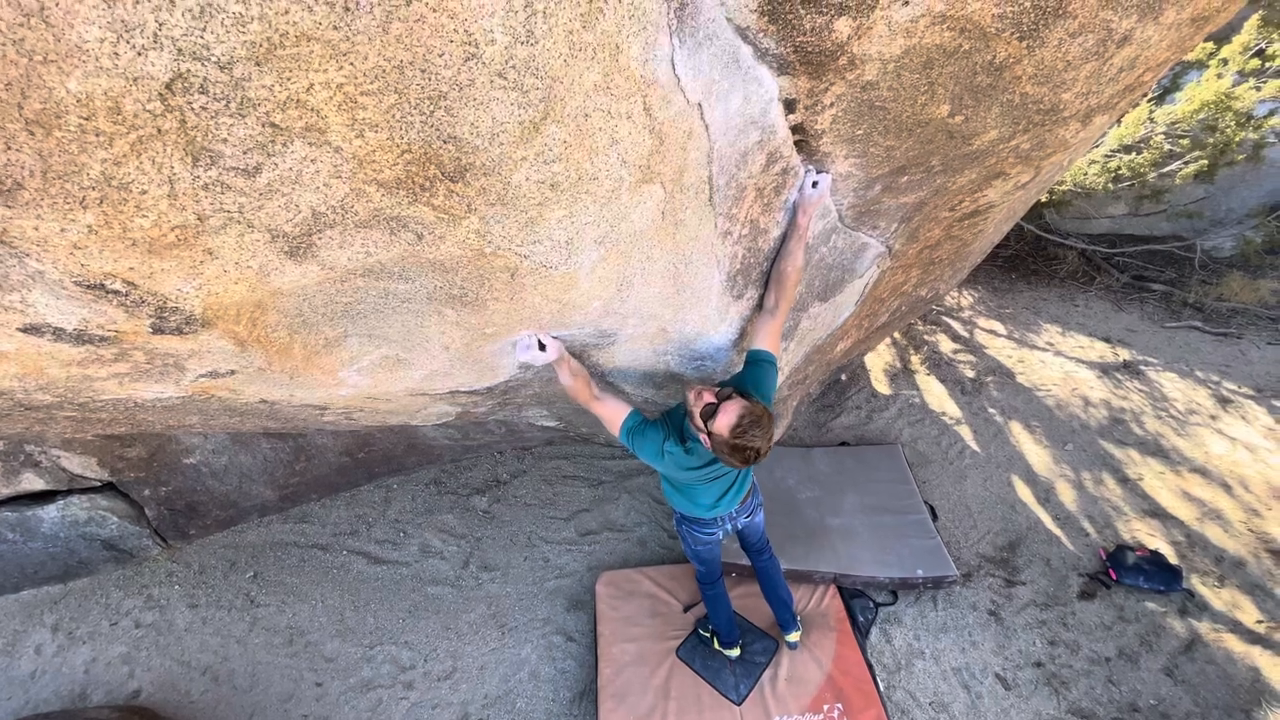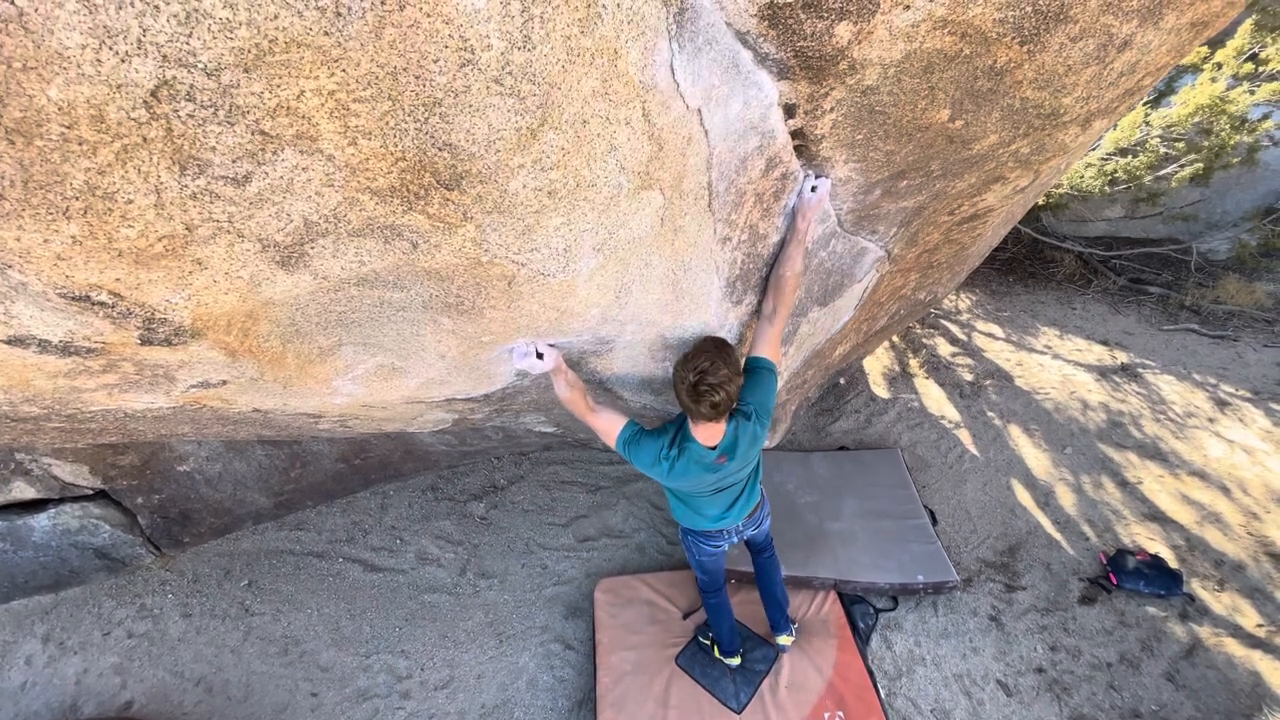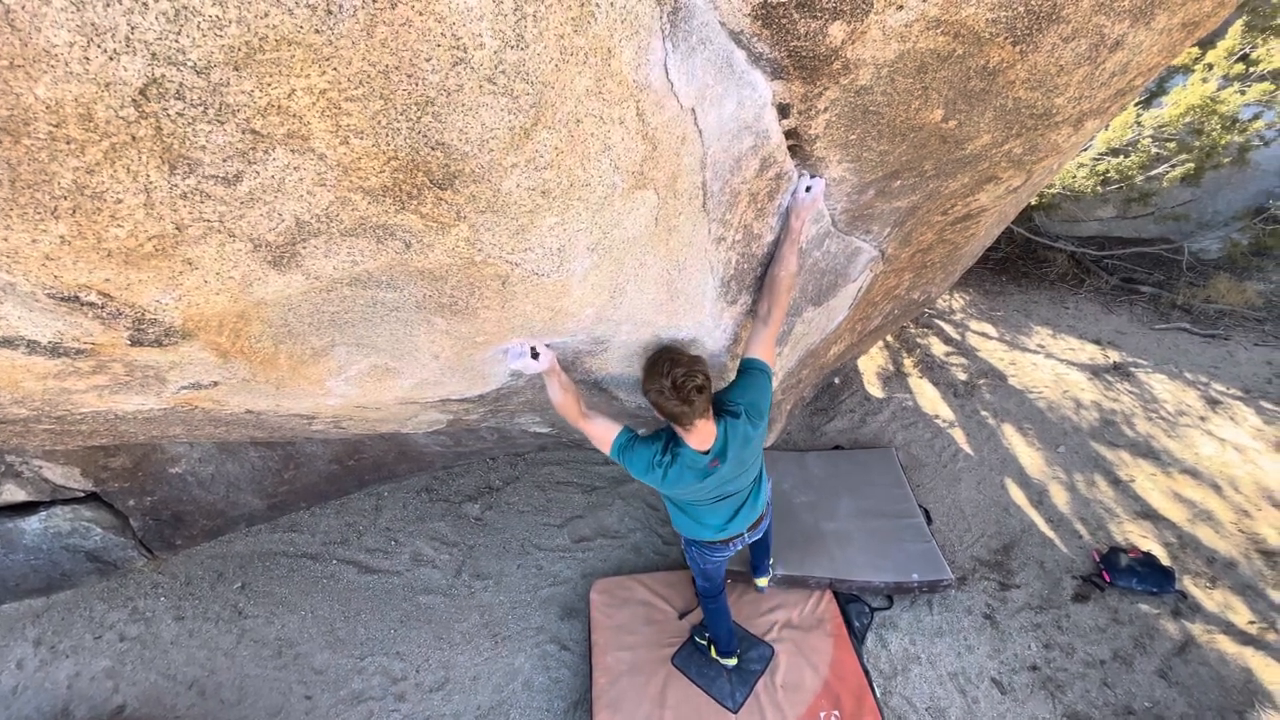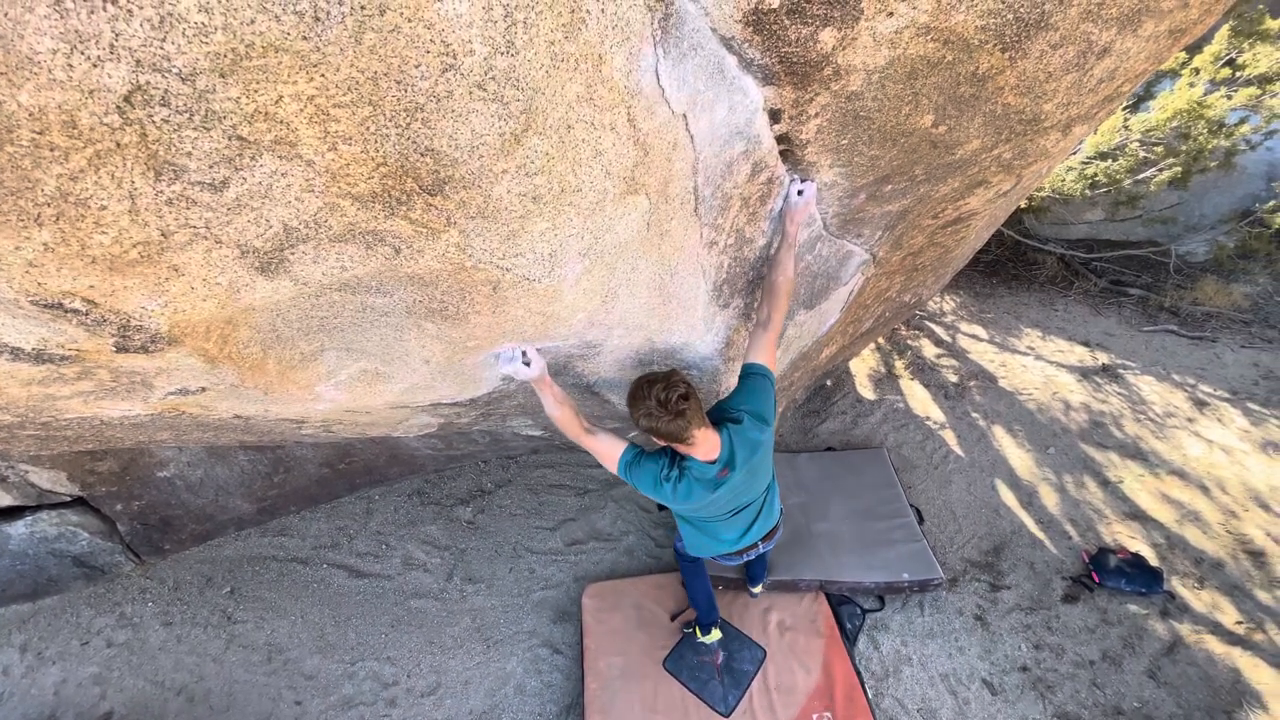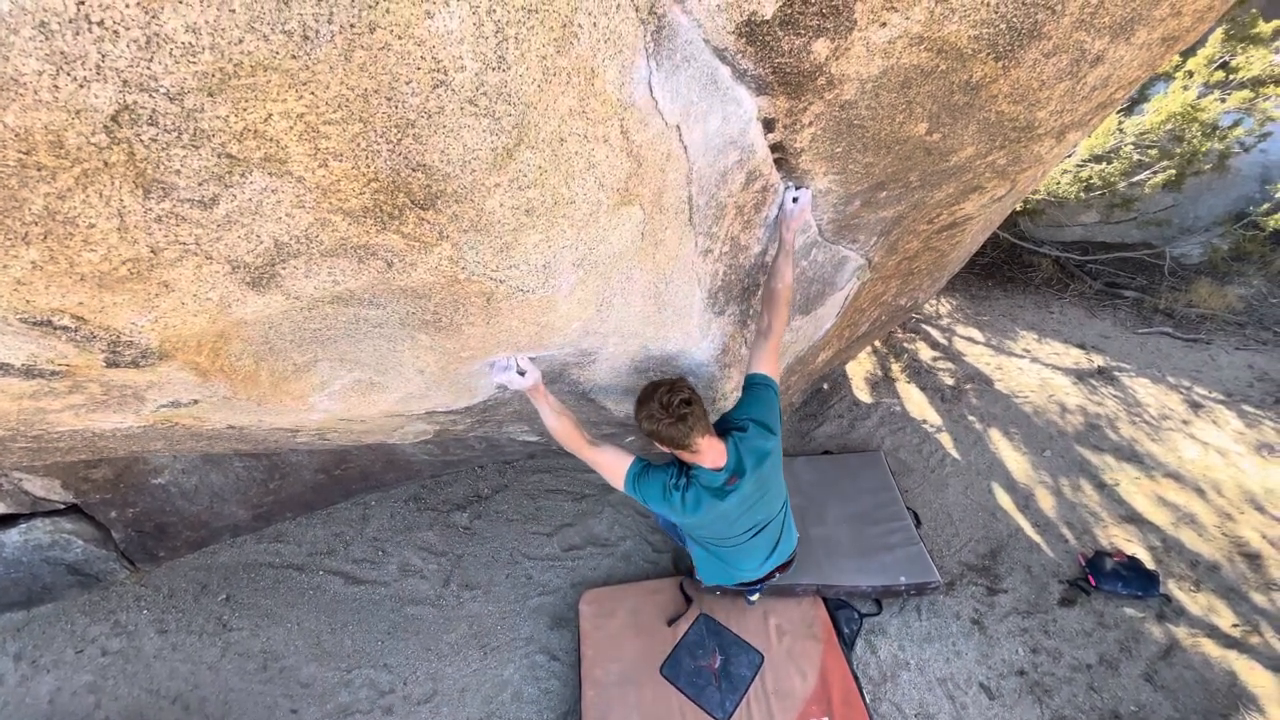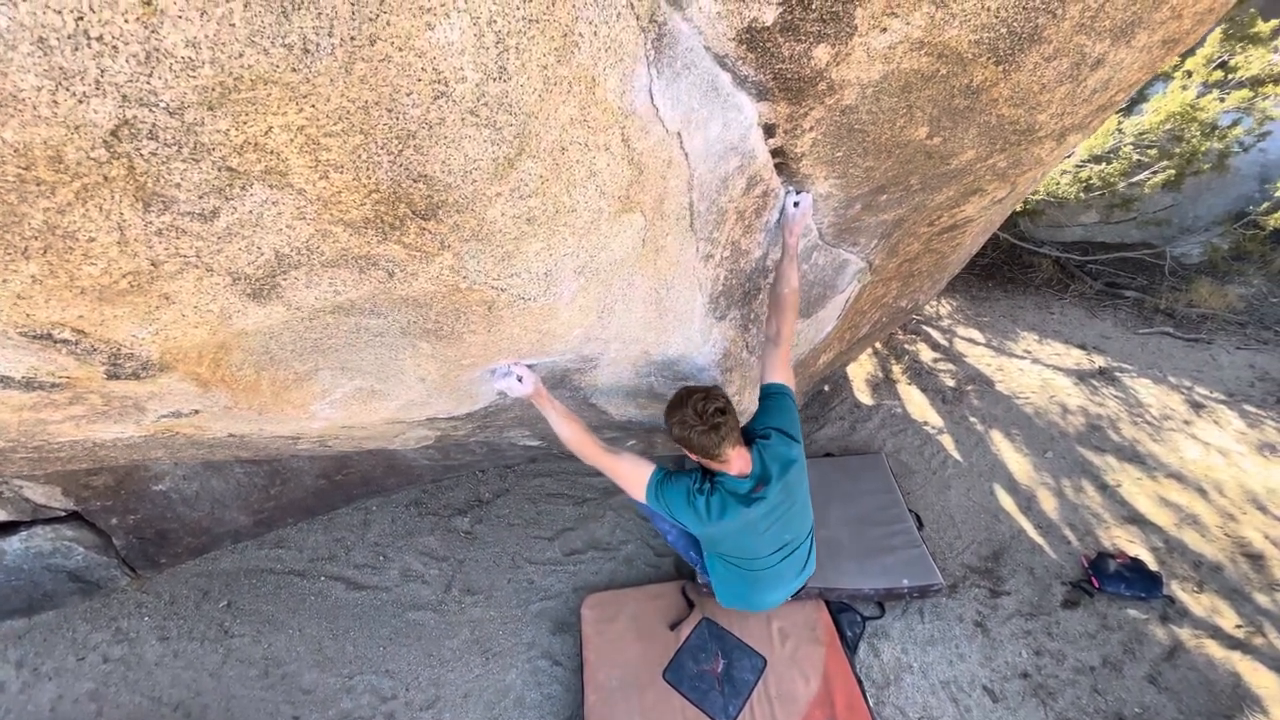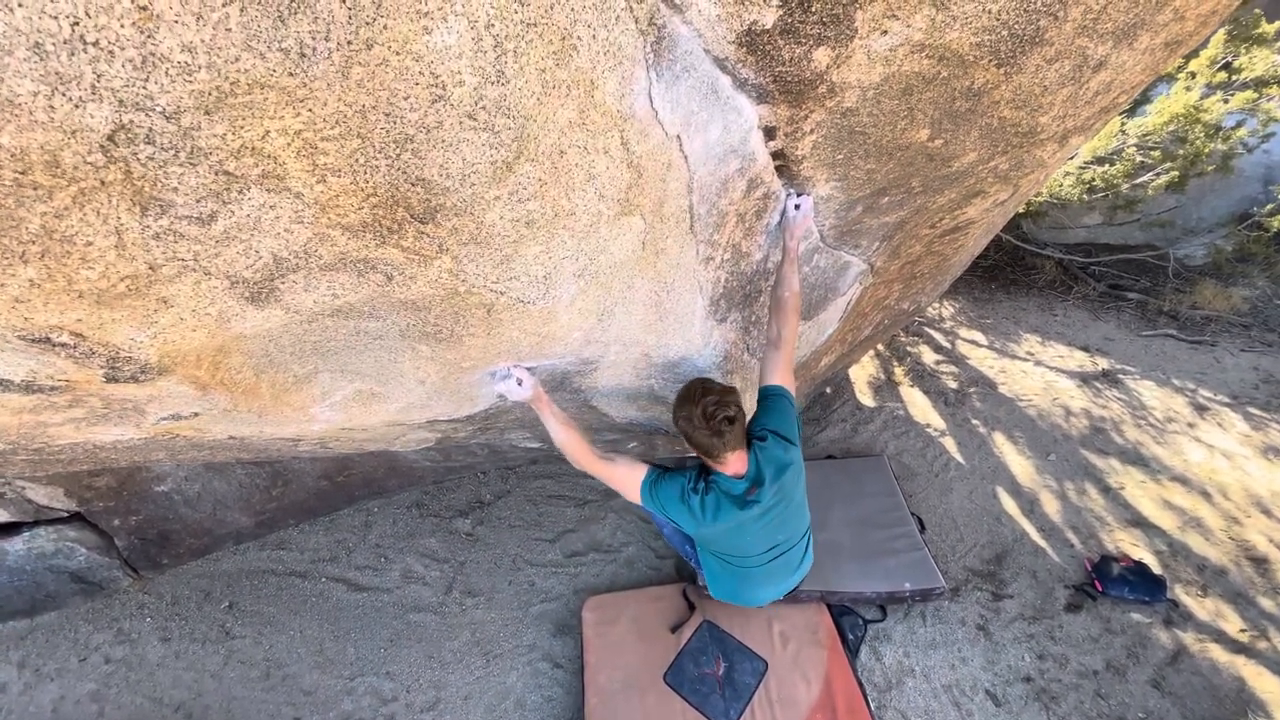
dt=0.7s
person 1, frame 1
left shoulder: (663, 448)
right shoulder: (755, 394)
left elbow: (593, 398)
right elbow: (775, 307)
right wrist: (803, 216)
left hip: (698, 521)
right hip: (745, 501)
left knee: (710, 576)
right knee: (761, 554)
left ankle: (727, 639)
right ankle: (791, 627)
person 1, frame 2
left shoulder: (659, 456)
right shoulder: (755, 416)
left elbow: (589, 410)
right elbow: (774, 313)
left wrist: (556, 368)
right wrist: (802, 220)
left hip: (704, 533)
right hip: (751, 513)
left knee: (712, 584)
right knee: (764, 552)
left ankle: (728, 647)
right ankle: (782, 629)
person 1, frame 3
left shoulder: (654, 464)
right shoulder: (747, 413)
left elbow: (583, 417)
right elbow: (769, 314)
left wrist: (550, 370)
right wrist: (796, 222)
left hip: (708, 542)
right hip: (757, 518)
left knee: (710, 589)
left ankle: (724, 647)
right ankle: (762, 572)
person 1, frame 4
left shoulder: (665, 480)
right shoulder: (751, 421)
left elbow: (584, 433)
right elbow: (768, 321)
left wrist: (540, 379)
right wrist: (791, 227)
left hip: (717, 548)
right hip: (768, 531)
left knee: (687, 553)
left ankle: (708, 627)
right ankle: (756, 581)
person 1, frame 5
left shoulder: (673, 493)
right shoulder: (758, 431)
left elbow: (586, 447)
right elbow: (769, 329)
left wrist: (536, 391)
right wrist: (787, 236)
left hip: (729, 575)
right hip: (782, 556)
right ankle: (754, 586)
person 1, frame 6
left shoulder: (697, 501)
right shoulder: (780, 440)
left elbow: (599, 455)
right elbow: (779, 336)
left wrist: (538, 395)
right wrist: (791, 239)
left hip: (746, 594)
right hip: (801, 570)
left knee: (643, 495)
left ankle: (711, 576)
person 1, frame 7
left shoulder: (690, 500)
right shoulder: (779, 444)
left elbow: (590, 460)
right elbow: (781, 339)
left wrist: (538, 400)
right wrist: (791, 244)
left hip: (741, 591)
right hip: (797, 569)
left knee: (649, 481)
